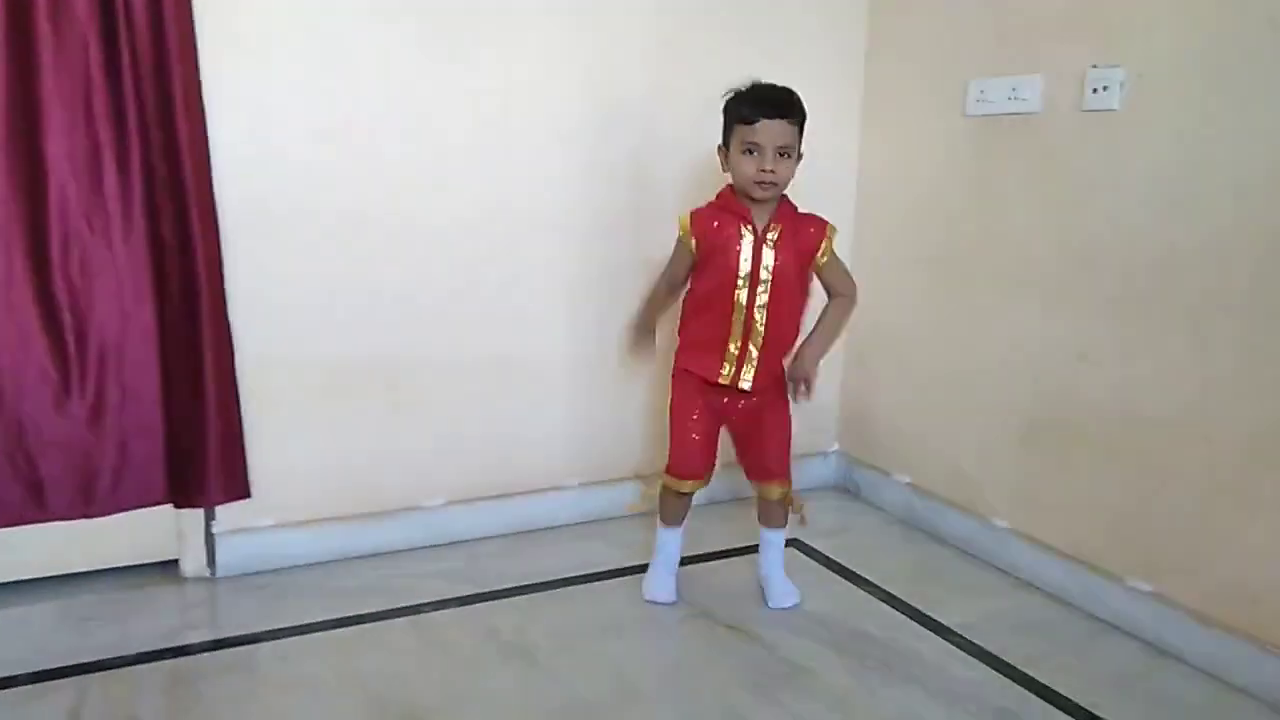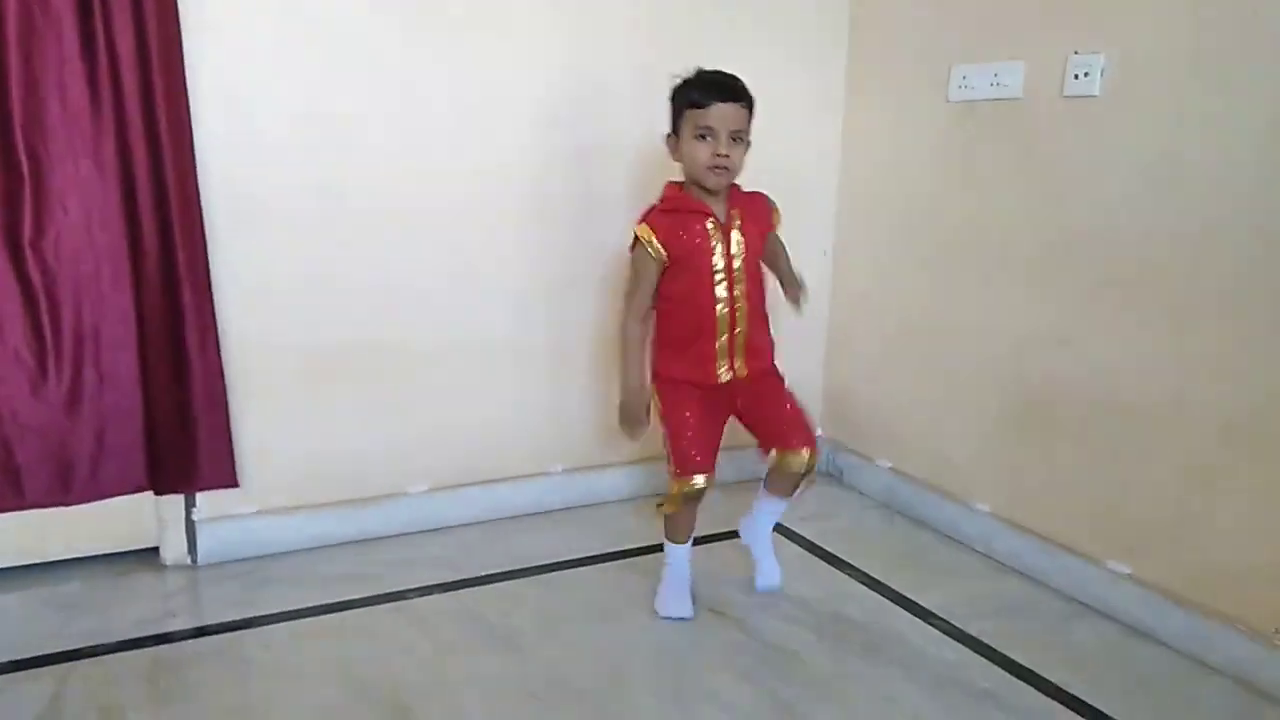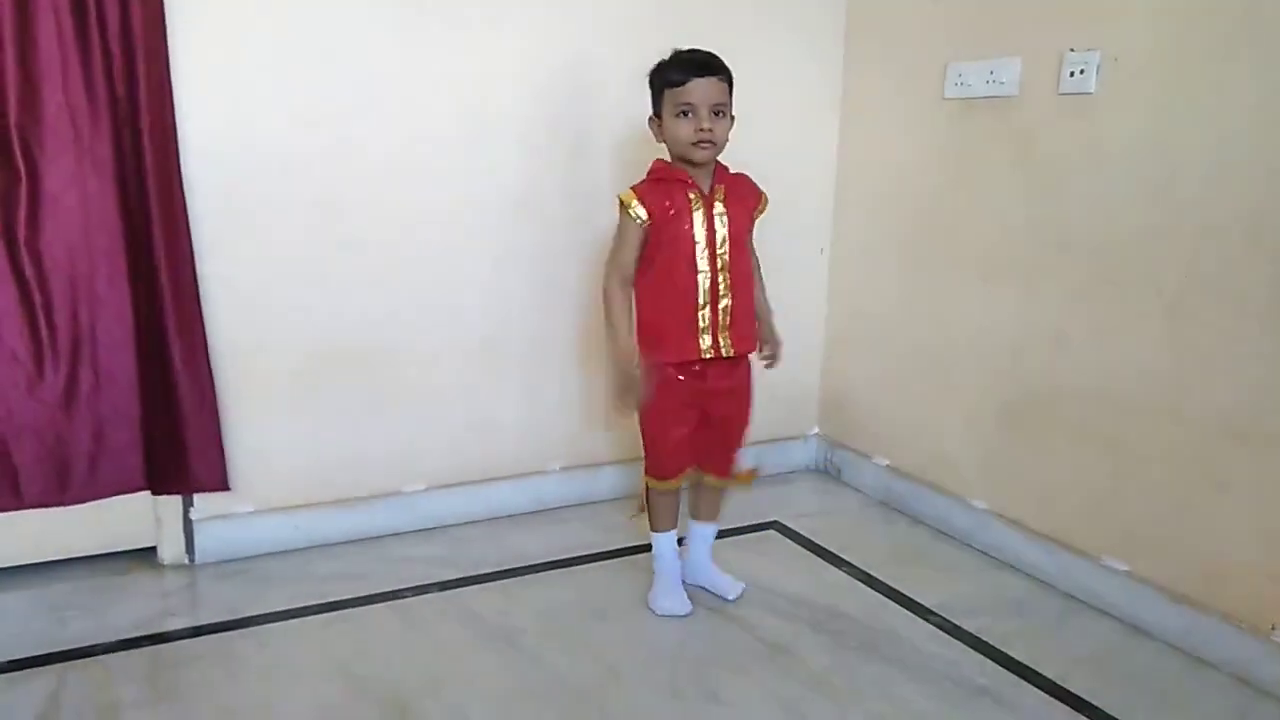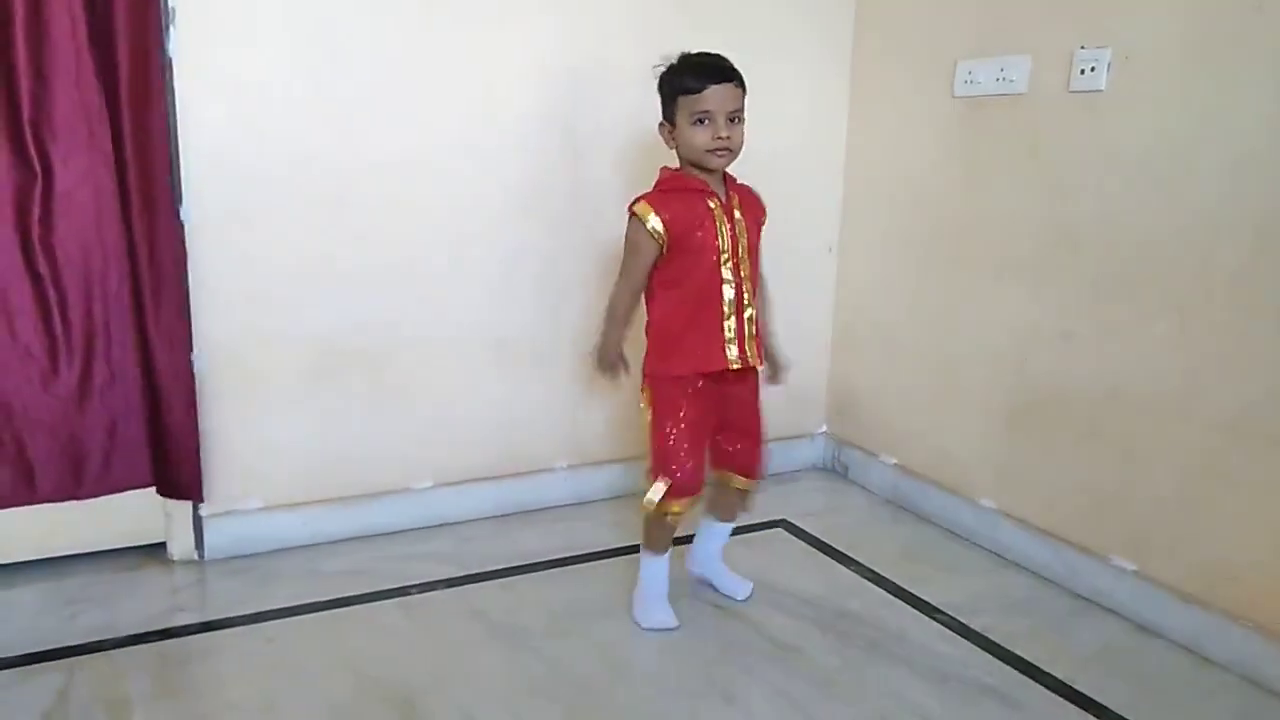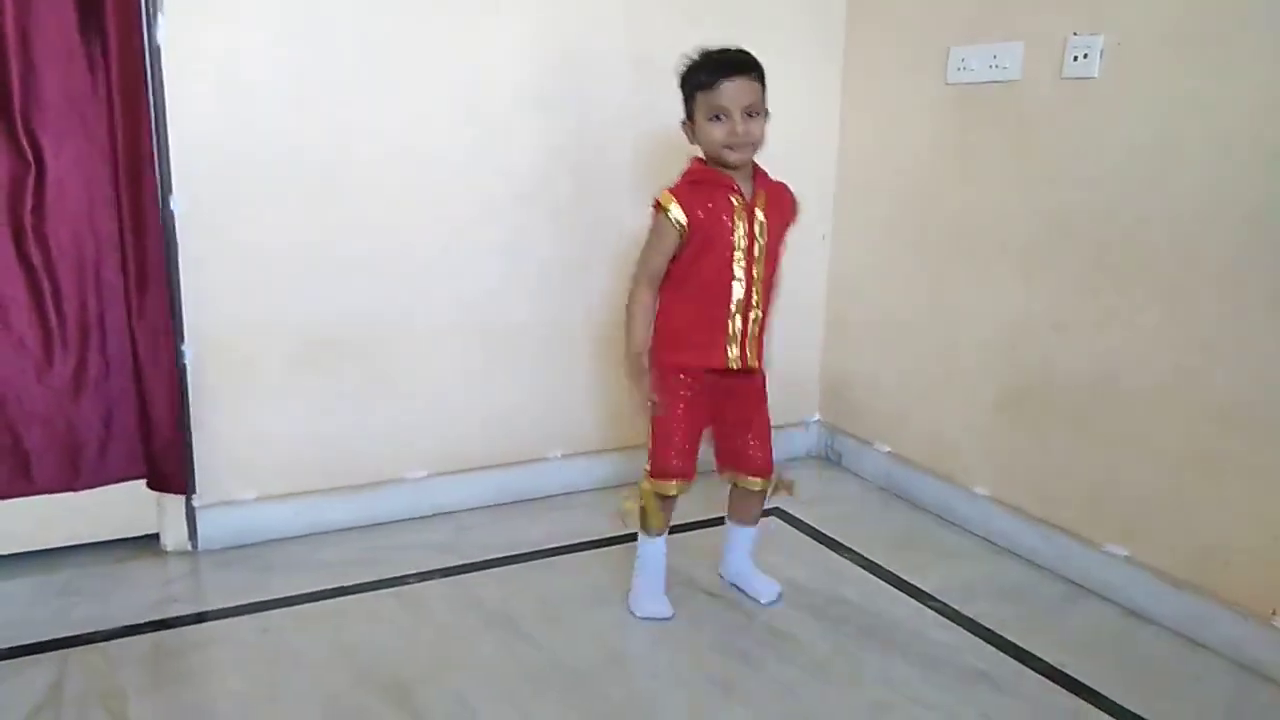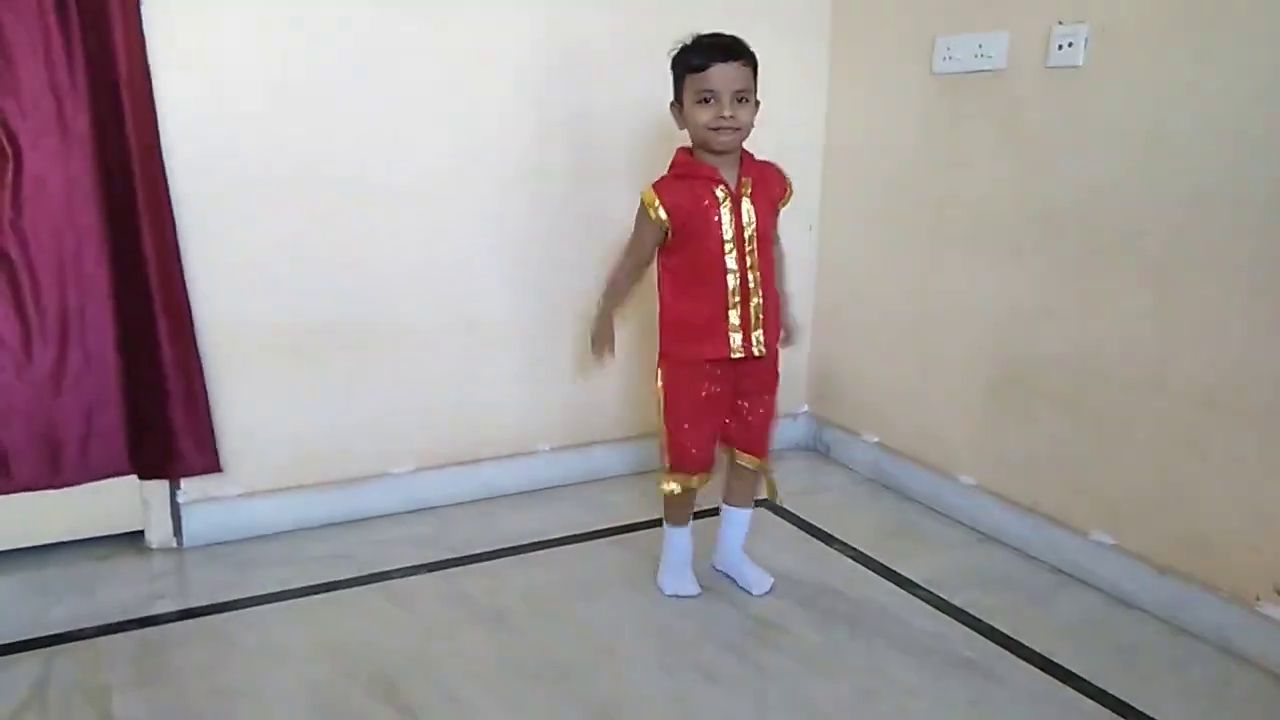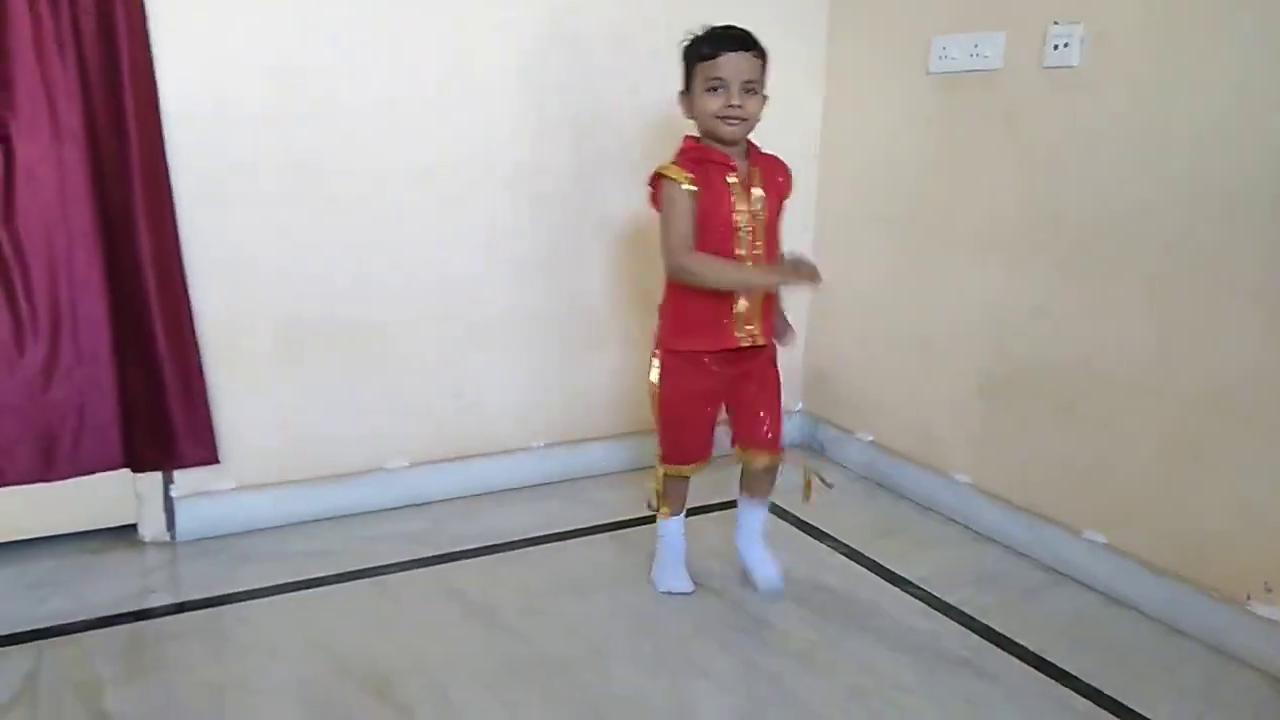
dt=0.4s
person 1, frame 1
left shoulder: (810, 233)
right shoulder: (703, 224)
left elbow: (844, 294)
right elbow: (673, 280)
left wrist: (812, 351)
right wrist: (647, 319)
left hip: (767, 376)
right hip: (701, 372)
left knee: (772, 481)
right knee: (685, 475)
left ankle: (771, 565)
right ankle: (664, 560)
person 1, frame 2
left shoulder: (758, 210)
right shoulder: (659, 227)
right elbow: (637, 310)
left wrist: (789, 279)
right wrist: (632, 386)
left hip: (753, 367)
right hip: (684, 374)
left knee: (799, 452)
right knee: (691, 479)
left ankle: (759, 532)
right ankle: (675, 575)
person 1, frame 3
left shoulder: (744, 194)
right shoulder: (644, 201)
right elbow: (616, 281)
left wrist: (765, 324)
right wrist: (626, 359)
left hip: (731, 356)
right hip: (667, 362)
left knee: (719, 467)
right knee: (666, 469)
left ankle: (700, 560)
right ankle: (666, 570)
person 1, frame 4
left shoulder: (749, 204)
right shoulder: (656, 211)
right elbow: (629, 285)
left wrist: (767, 345)
right wrist: (609, 343)
left hip: (737, 368)
right hip: (677, 370)
left knee: (742, 470)
right knee: (677, 479)
left ankle: (708, 557)
right ankle: (650, 581)
person 1, frame 5
left shoulder: (779, 201)
right shoulder: (680, 204)
right elbow: (645, 285)
right wrist: (638, 362)
left hip: (744, 361)
right hip: (681, 362)
left knee: (755, 468)
right knee: (670, 472)
left ankle: (738, 561)
right ankle: (647, 576)
person 1, frame 6
left shoulder: (770, 183)
right shoulder: (668, 195)
right elbow: (633, 263)
left wrist: (783, 311)
right wrist: (604, 319)
left hip: (756, 349)
right hip: (690, 353)
left knee: (751, 453)
right knee: (690, 461)
left ankle: (732, 550)
right ankle: (674, 553)
person 1, frame 7
left shoulder: (773, 174)
right shoulder: (680, 179)
right elbow: (680, 262)
left wrist: (775, 309)
right wrist: (764, 276)
left hip: (755, 340)
right hip: (691, 344)
left knee: (764, 449)
right knee: (682, 456)
left ankle: (750, 538)
right ankle: (669, 551)
